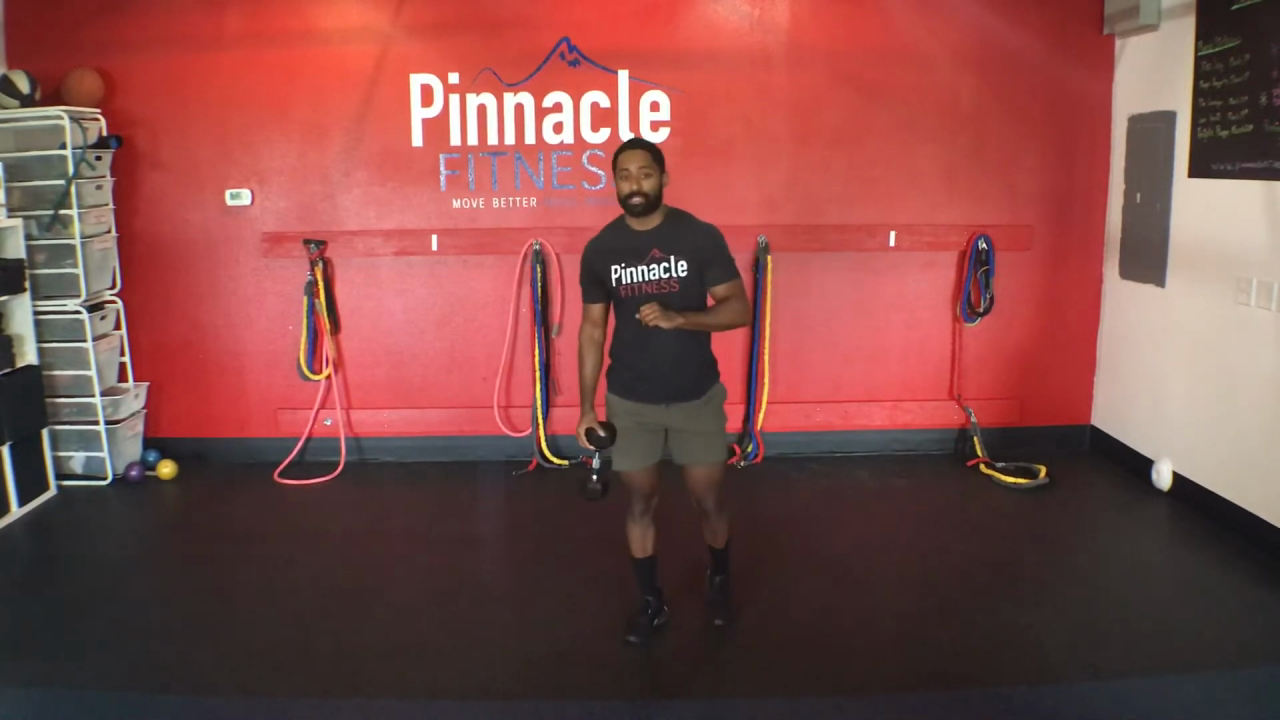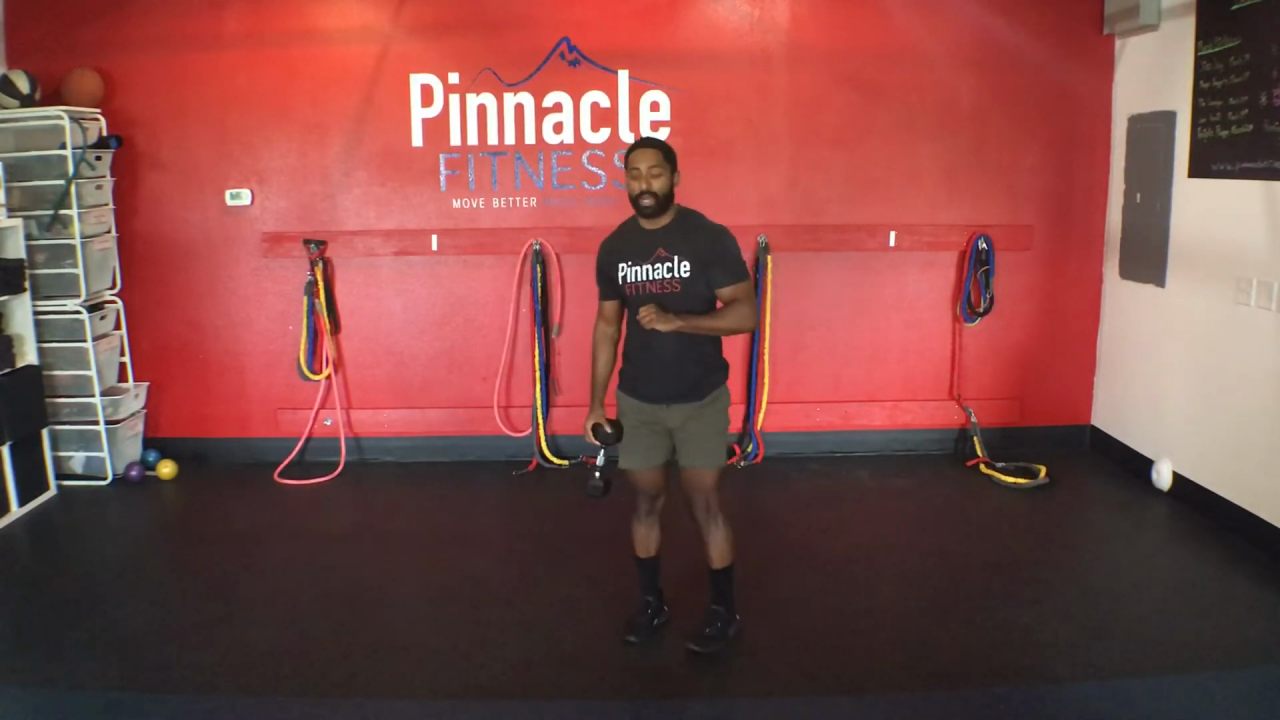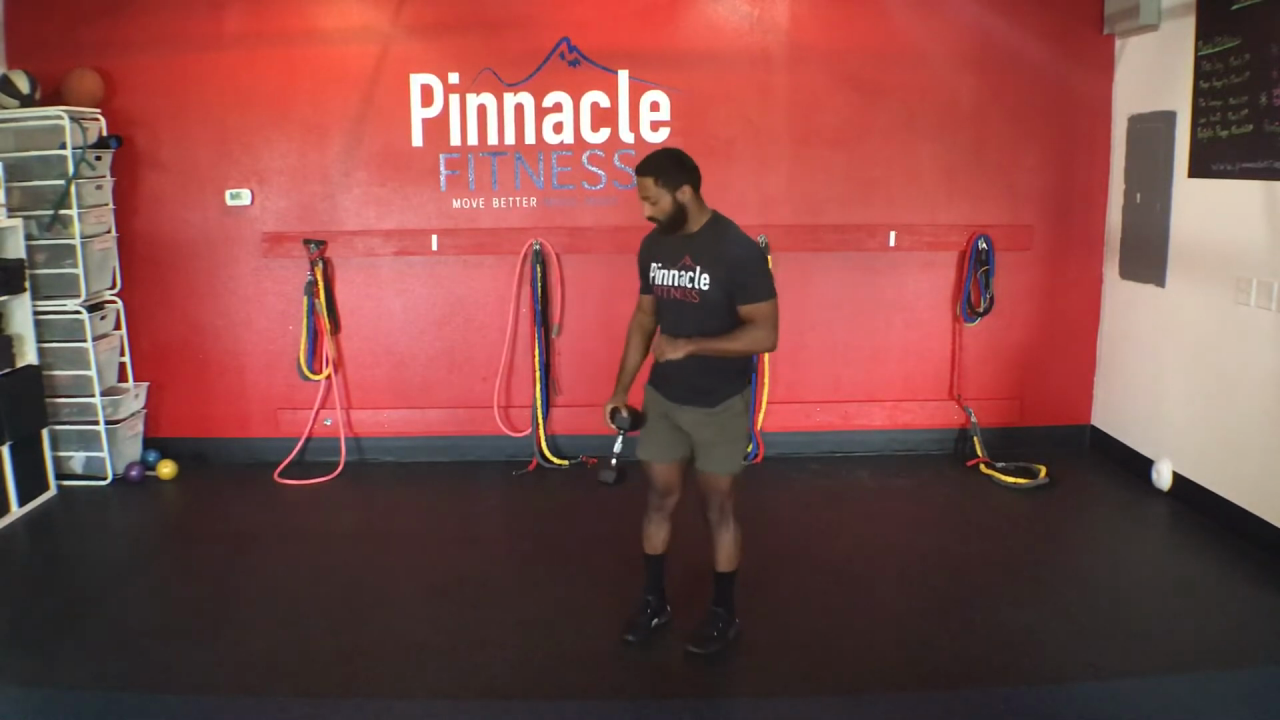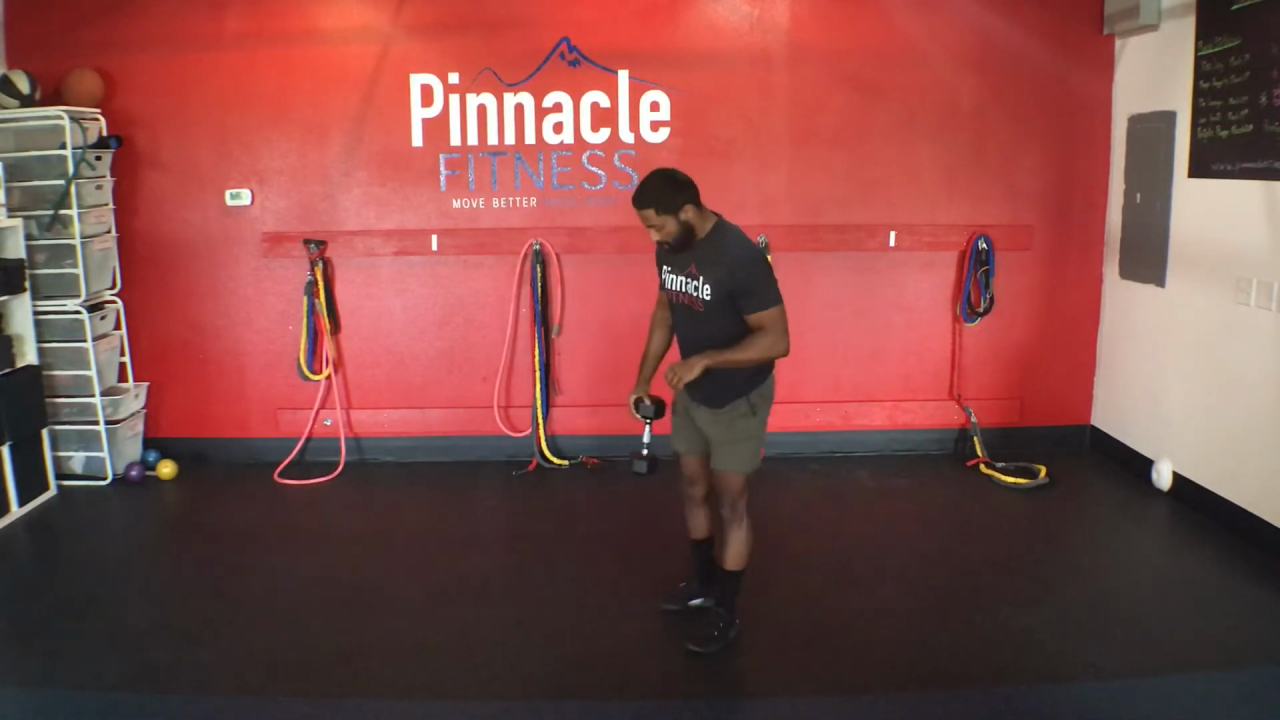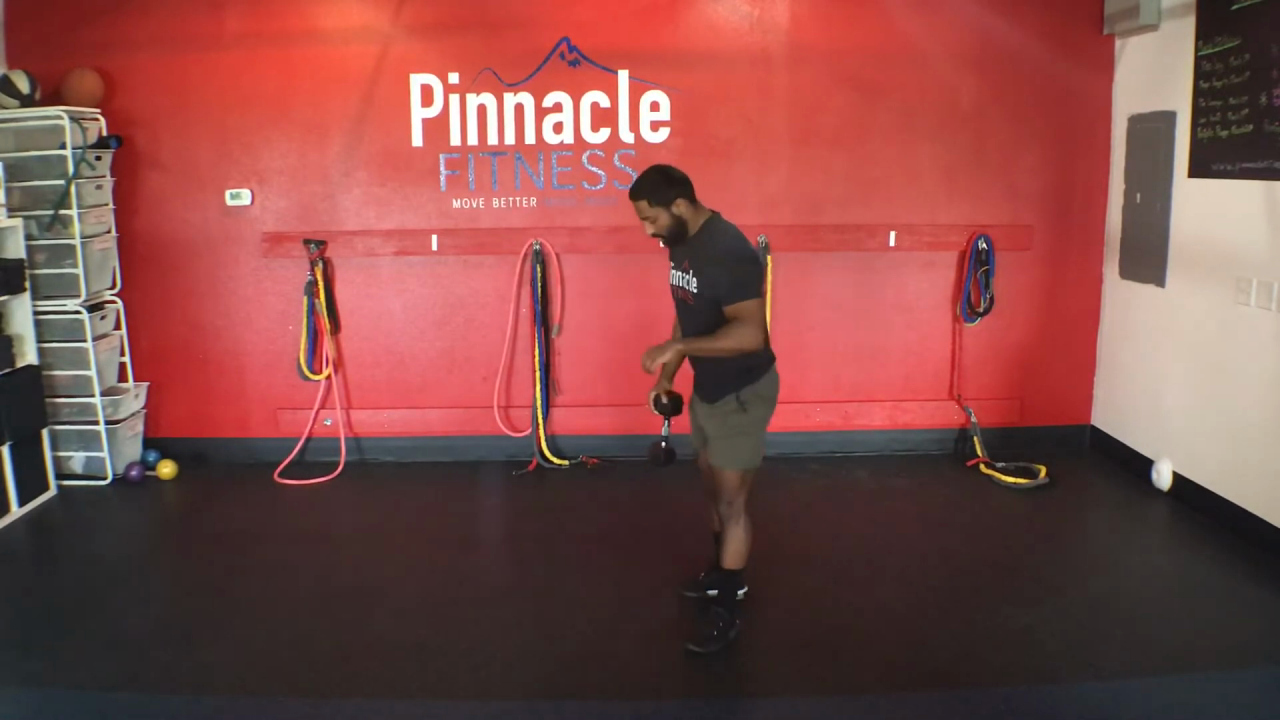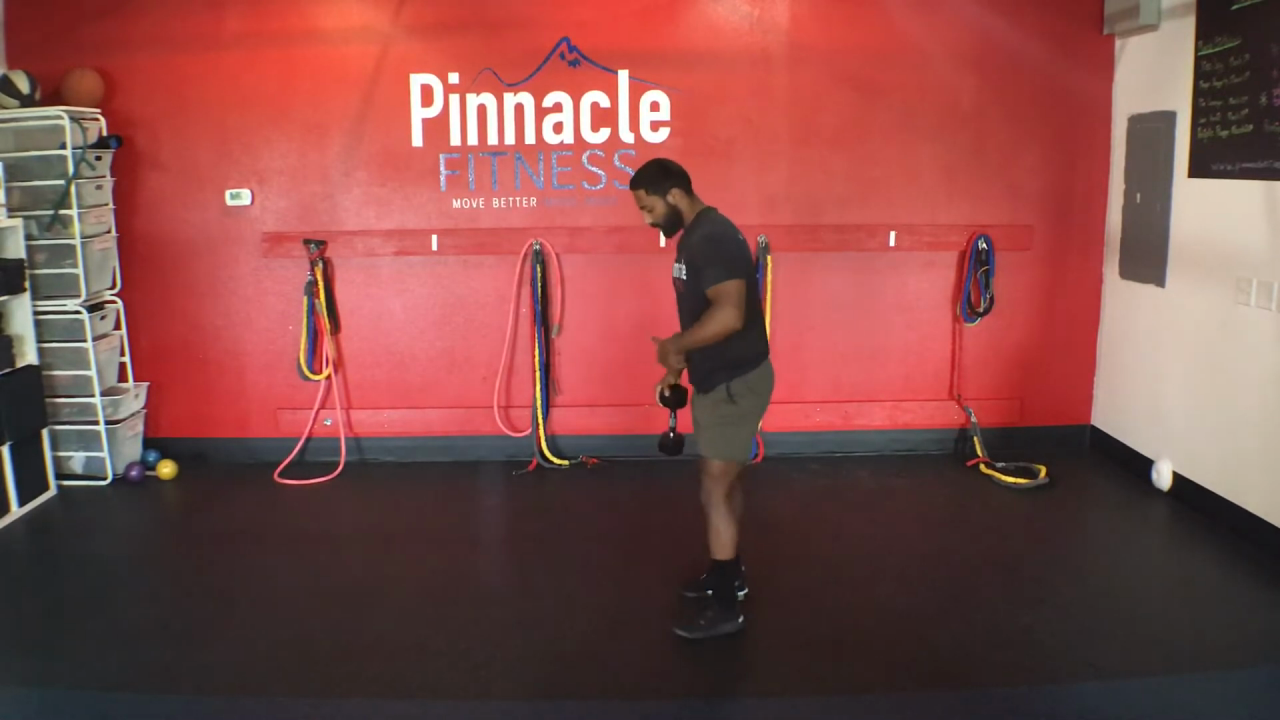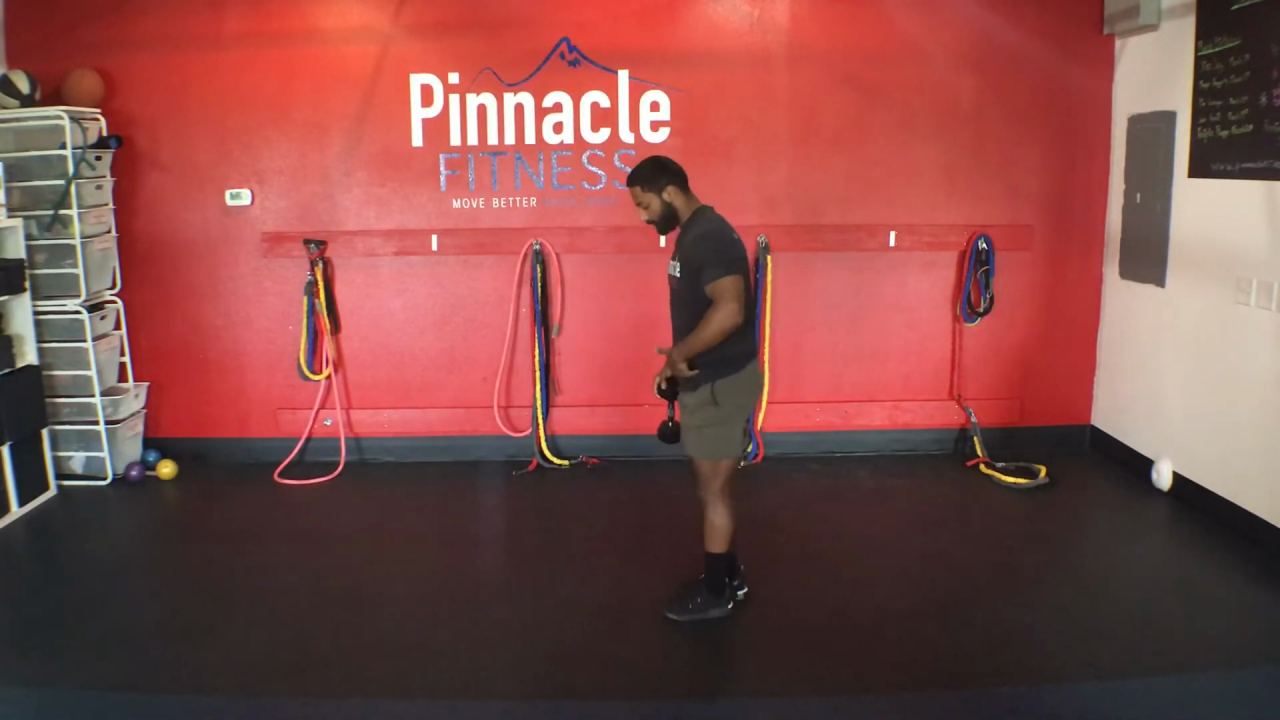
dt=0.3s
person 1, frame 1
left shoulder: (701, 237)
right shoulder: (599, 250)
left elbow: (739, 309)
right elbow: (592, 329)
left wrist: (677, 318)
right wrist: (587, 407)
left hip: (697, 396)
right hip: (630, 399)
left knee: (708, 500)
right knee: (640, 502)
left ankle: (719, 577)
right ankle: (651, 601)
person 1, frame 2
left shoulder: (710, 238)
right shoulder: (614, 247)
left elbow: (746, 314)
right elbow: (607, 325)
left wrist: (675, 320)
right wrist: (596, 402)
left hip: (700, 398)
right hip: (637, 399)
left knee: (704, 505)
right knee: (646, 501)
left ankle: (724, 609)
right ankle: (651, 602)
person 1, frame 3
left shoulder: (738, 252)
right shoulder: (653, 245)
left elbow: (765, 333)
left wrist: (690, 345)
right wrist: (622, 388)
left hip: (721, 402)
right hip: (664, 397)
left knee: (717, 507)
right knee: (660, 499)
left ankle: (723, 612)
right ankle: (654, 604)
person 1, frame 4
left shoulder: (741, 258)
right shoulder: (670, 248)
left elbow: (776, 340)
left wrist: (705, 360)
right wrist: (644, 378)
left hip: (738, 400)
right hip: (691, 394)
left knee: (730, 504)
right knee: (693, 489)
left ankle: (725, 612)
right ankle: (703, 581)
person 1, frame 5
left shoulder: (727, 251)
right shoulder: (682, 244)
left elbow: (750, 333)
left wrist: (677, 346)
right wrist: (667, 374)
left hip: (743, 392)
right hip: (709, 387)
left knee: (731, 502)
right knee: (714, 487)
left ankle: (727, 612)
right ankle: (727, 572)
person 1, frame 6
left shoulder: (714, 239)
right shoulder: (691, 236)
left elbow: (729, 315)
left wrist: (676, 345)
right wrist: (676, 368)
left hip: (737, 384)
right hip: (714, 380)
left knee: (715, 493)
right knee: (722, 484)
left ankle: (725, 605)
right ankle: (729, 573)
person 1, frame 7
left shoulder: (708, 237)
right shoulder: (693, 233)
left elbow: (729, 310)
left wrist: (680, 354)
right wrist: (678, 359)
left hip: (723, 383)
right hip: (704, 379)
left knee: (711, 489)
right knee: (708, 483)
left ankle: (717, 593)
right ankle: (728, 573)
